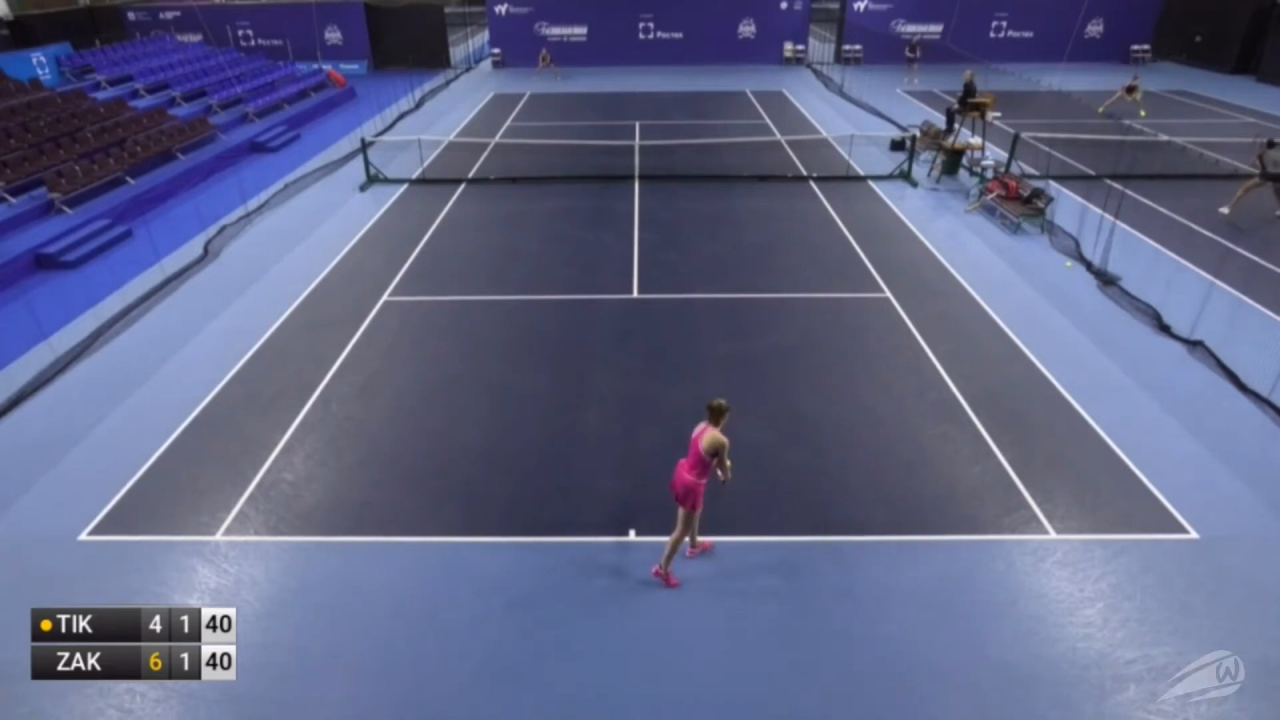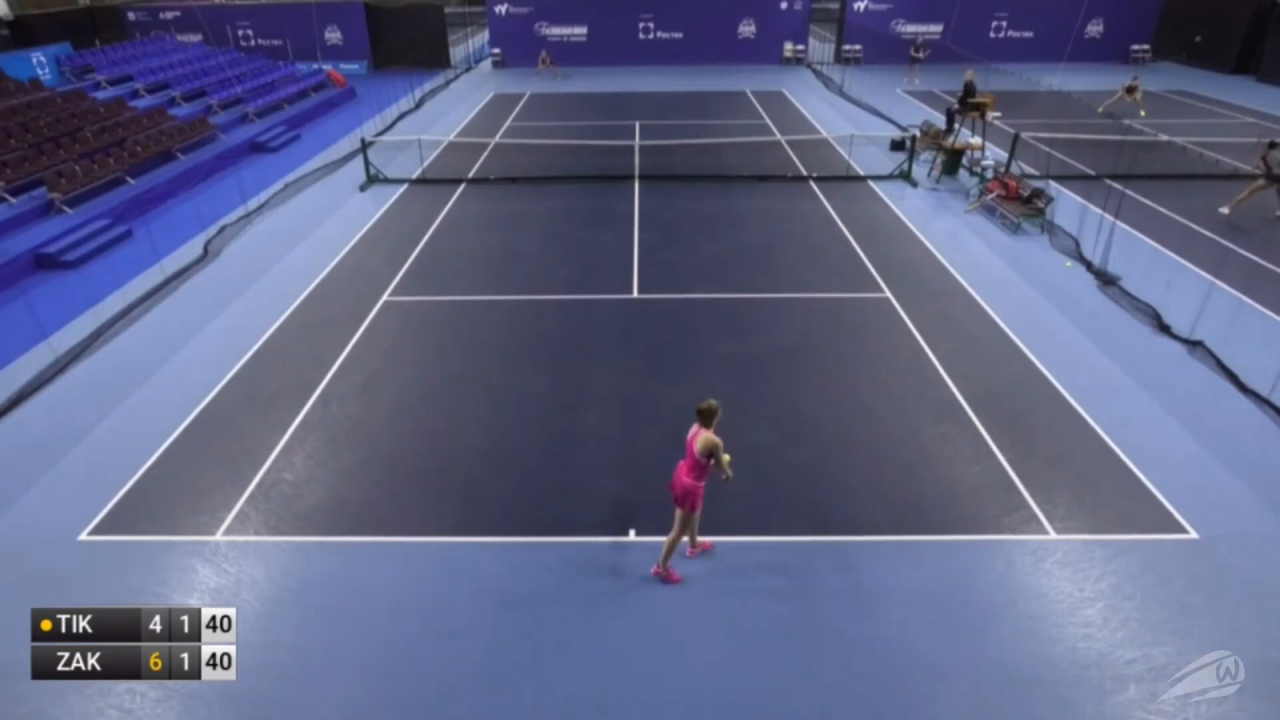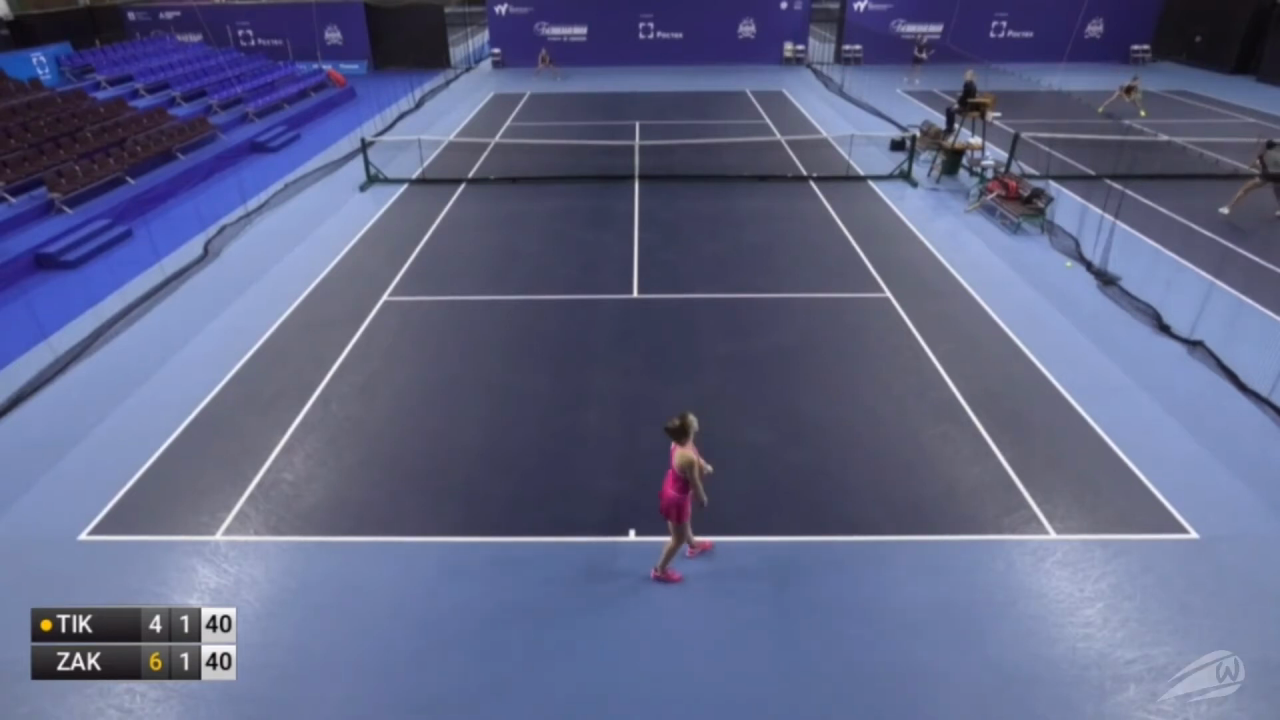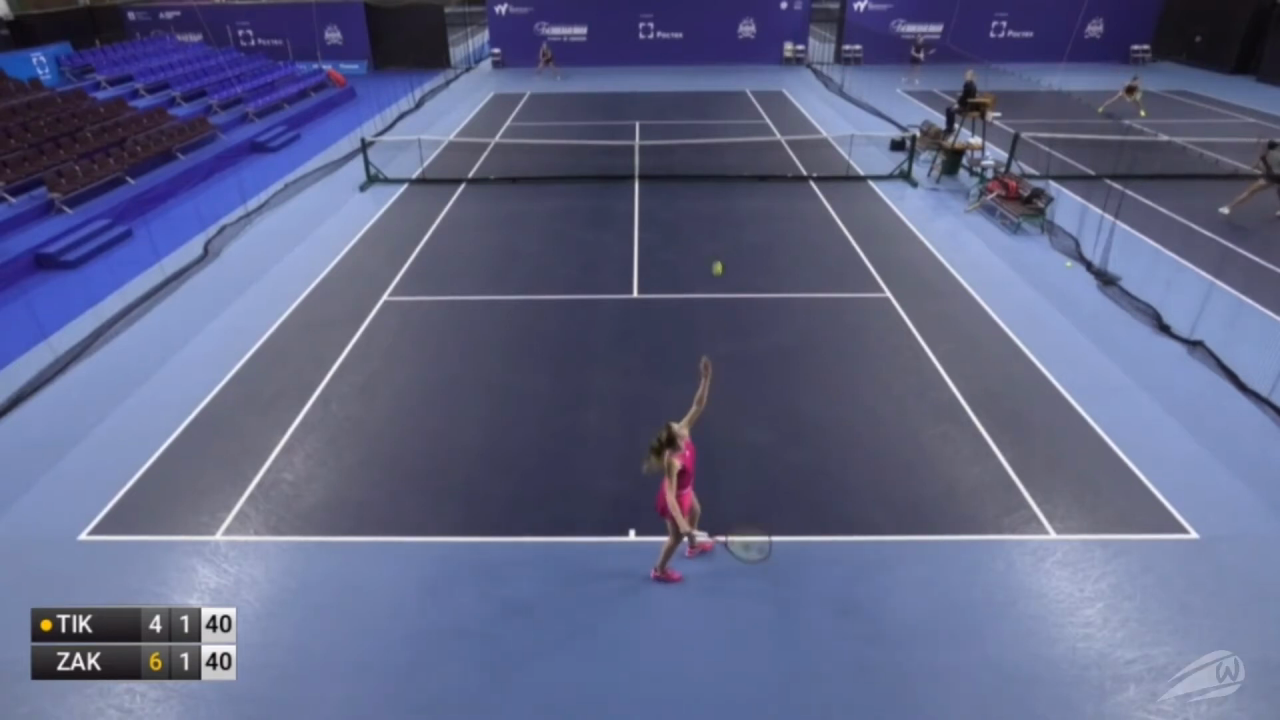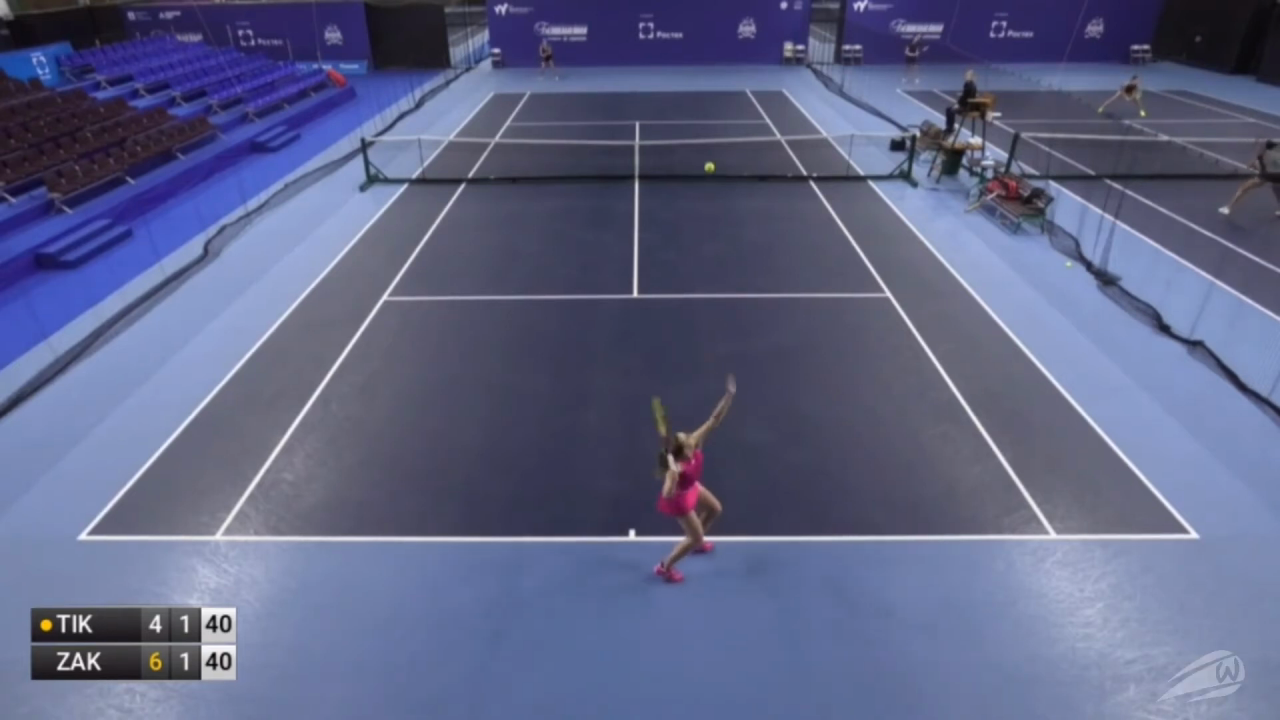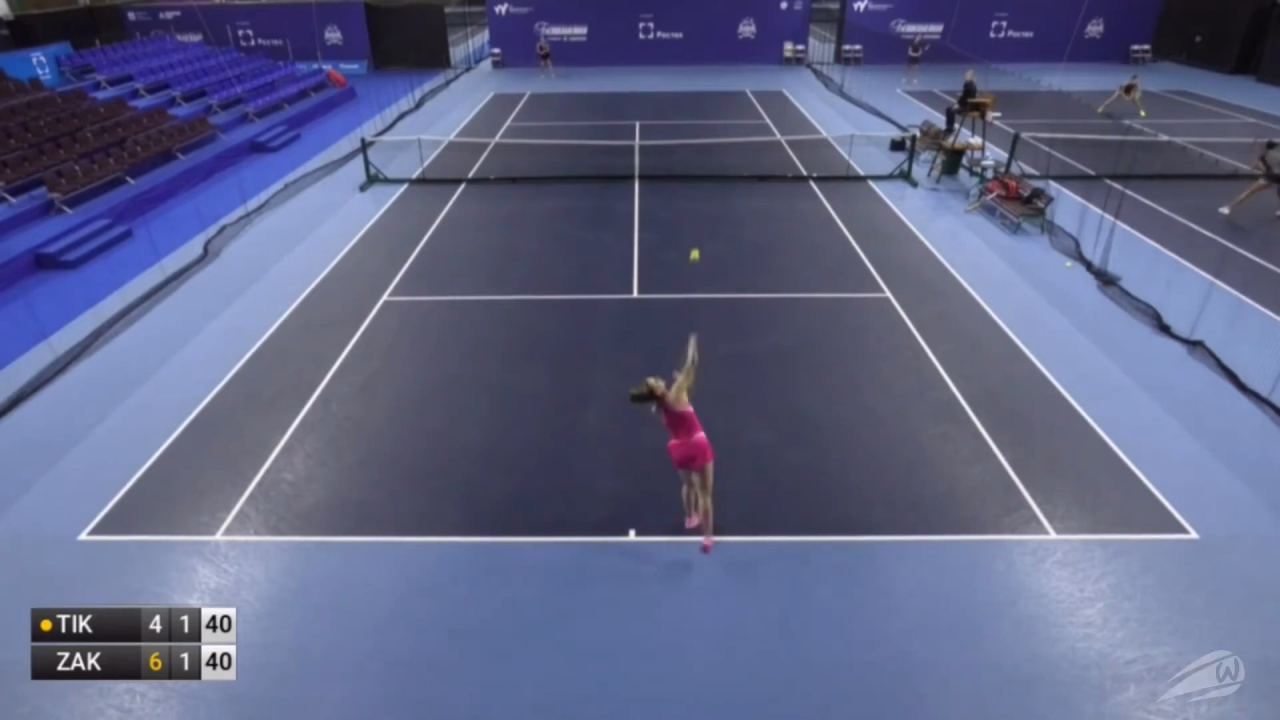
dt=0.4s
person 1, frame 1
left shoulder: (701, 426)
right shoulder: (721, 441)
right elbow: (723, 466)
right wrist: (726, 476)
left hip: (683, 472)
right hip: (692, 484)
left knee: (696, 512)
right knee: (682, 530)
left ankle: (694, 545)
right ankle: (663, 568)
person 1, frame 2
left shoulder: (696, 428)
right shoulder: (714, 441)
right elbow: (720, 465)
left wrist: (712, 460)
right wrist: (728, 474)
left hip: (682, 474)
right hip: (690, 487)
left knee: (695, 514)
right knee: (680, 530)
left ankle: (694, 545)
right ankle: (661, 567)
person 1, frame 3
left shoulder: (680, 442)
right shoulder: (688, 458)
right elbow: (695, 485)
left wrist: (704, 466)
right wrist: (703, 499)
left hip: (673, 487)
right hip: (676, 498)
left knee: (685, 522)
right knee: (678, 538)
left ankle: (693, 545)
right ankle: (660, 570)
person 1, frame 4
left shoulder: (684, 433)
right shoulder: (672, 462)
left elbow: (698, 407)
right elbow: (671, 496)
left wrist: (705, 378)
right wrist: (682, 525)
left hip: (685, 490)
right hip: (677, 497)
left knee: (695, 512)
right knee: (677, 536)
left ankle: (693, 545)
right ankle: (660, 570)
person 1, frame 5
left shoulder: (695, 442)
right shoulder: (676, 468)
left elbow: (715, 419)
right elbow: (667, 496)
left wrist: (729, 395)
right wrist: (672, 477)
left hip: (691, 488)
right hip: (679, 499)
left knee: (715, 509)
right knee: (694, 537)
left ankle: (697, 542)
right ankle: (665, 567)
person 1, frame 6
left shoulder: (661, 403)
right shoulder: (674, 396)
right elbow: (688, 369)
right wrist: (692, 347)
left hip: (678, 449)
right hip: (697, 448)
left knee: (688, 483)
right knee: (705, 492)
left ankle: (691, 516)
right ankle: (708, 537)
